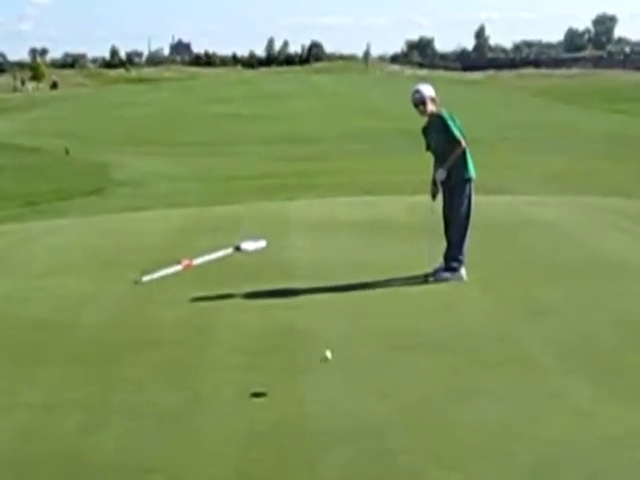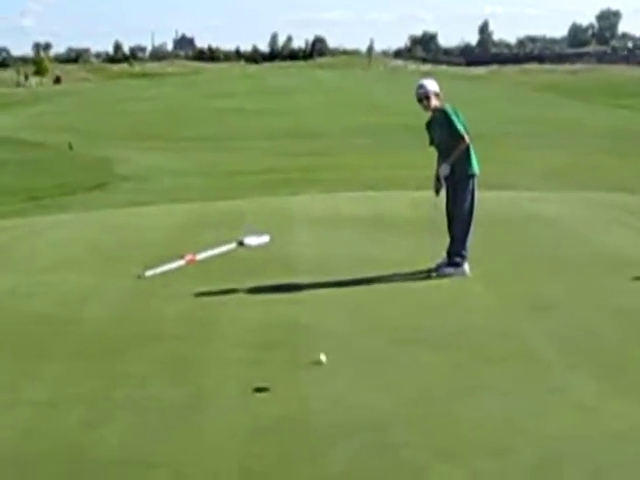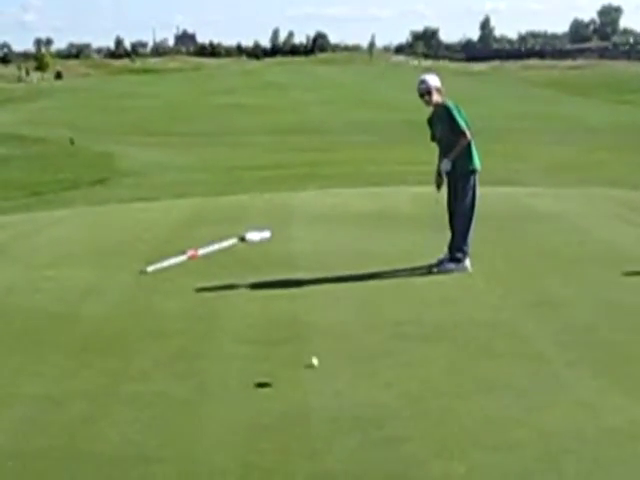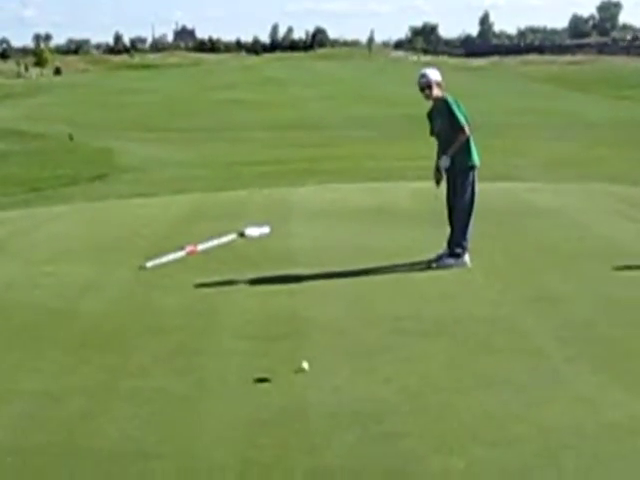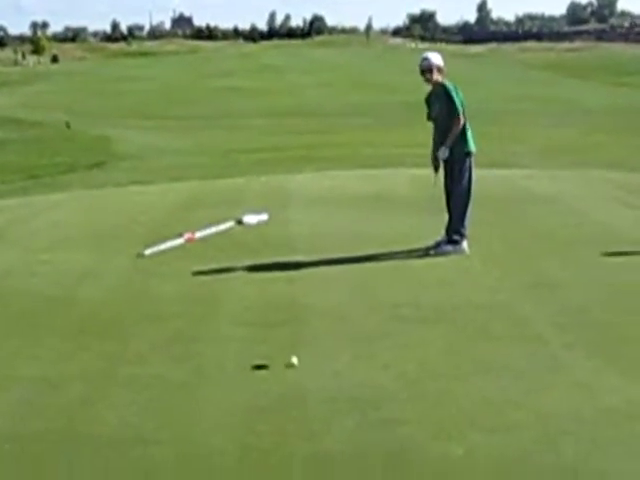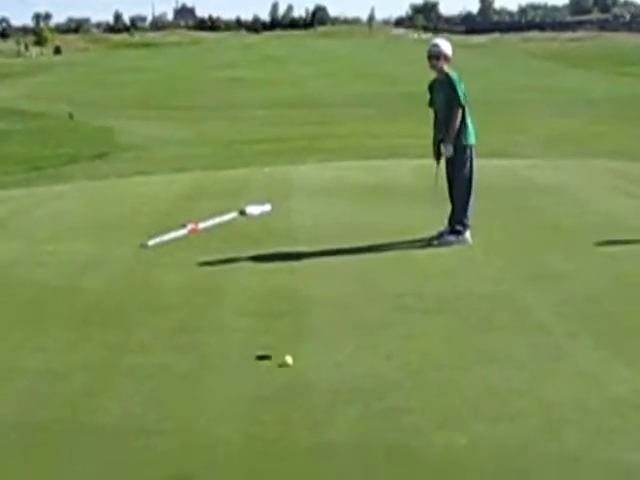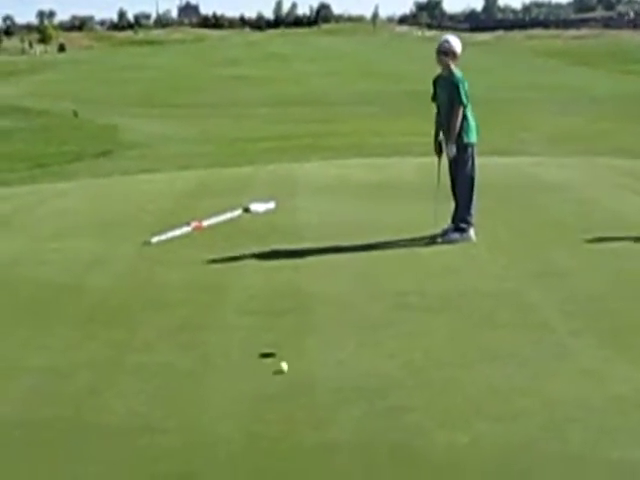
dt=0.1s
person 1, frame 1
left shoulder: (444, 118)
right shoulder: (427, 128)
left elbow: (461, 145)
left wrist: (444, 169)
right wrist: (434, 181)
left hip: (461, 175)
right hip: (448, 178)
left knee: (458, 221)
right knee: (449, 220)
left ankle: (456, 267)
right ankle: (450, 262)
person 1, frame 2
left shoulder: (448, 113)
right shoulder: (431, 123)
left elbow: (465, 140)
left wrist: (447, 164)
right wrist: (437, 176)
left hip: (464, 171)
right hip: (451, 173)
left knee: (461, 216)
right knee: (453, 216)
left ankle: (459, 262)
right ankle: (453, 257)
person 1, frame 3
left shoulder: (450, 109)
right shoulder: (432, 119)
left elbow: (466, 136)
left wrist: (448, 160)
right wrist: (438, 172)
left hip: (465, 166)
right hip: (452, 169)
left knee: (462, 212)
right knee: (454, 211)
left ankle: (460, 258)
right ankle: (454, 253)
person 1, frame 4
left shoulder: (449, 104)
right shoulder: (432, 113)
left elbow: (465, 132)
left wrist: (447, 156)
right wrist: (437, 167)
left hip: (464, 162)
right hip: (451, 164)
left knee: (462, 207)
right knee: (453, 207)
left ankle: (460, 253)
right ankle: (453, 248)
person 1, frame 5
left shoulder: (449, 90)
right shoulder: (430, 97)
left elbow: (460, 119)
left wrist: (445, 147)
right wrist: (434, 153)
left hip: (461, 149)
right hip: (447, 151)
left knee: (459, 194)
right knee: (450, 194)
left ankle: (458, 240)
right ankle: (451, 235)
person 1, frame 6
left shoulder: (452, 80)
right shoulder: (433, 84)
left elbow: (458, 112)
left wrist: (449, 142)
right wrist: (436, 142)
left hip: (460, 140)
right hip: (448, 141)
left knee: (461, 185)
right knee: (453, 184)
left ankle: (461, 230)
right ankle: (454, 225)
person 1, frame 7
left shoulder: (456, 79)
right shoulder: (438, 80)
left elbow: (459, 110)
left wrist: (452, 141)
right wrist: (437, 138)
left hip: (463, 137)
right hip: (451, 137)
left knee: (464, 182)
right knee: (456, 182)
left ankle: (465, 228)
right ankle: (458, 223)
